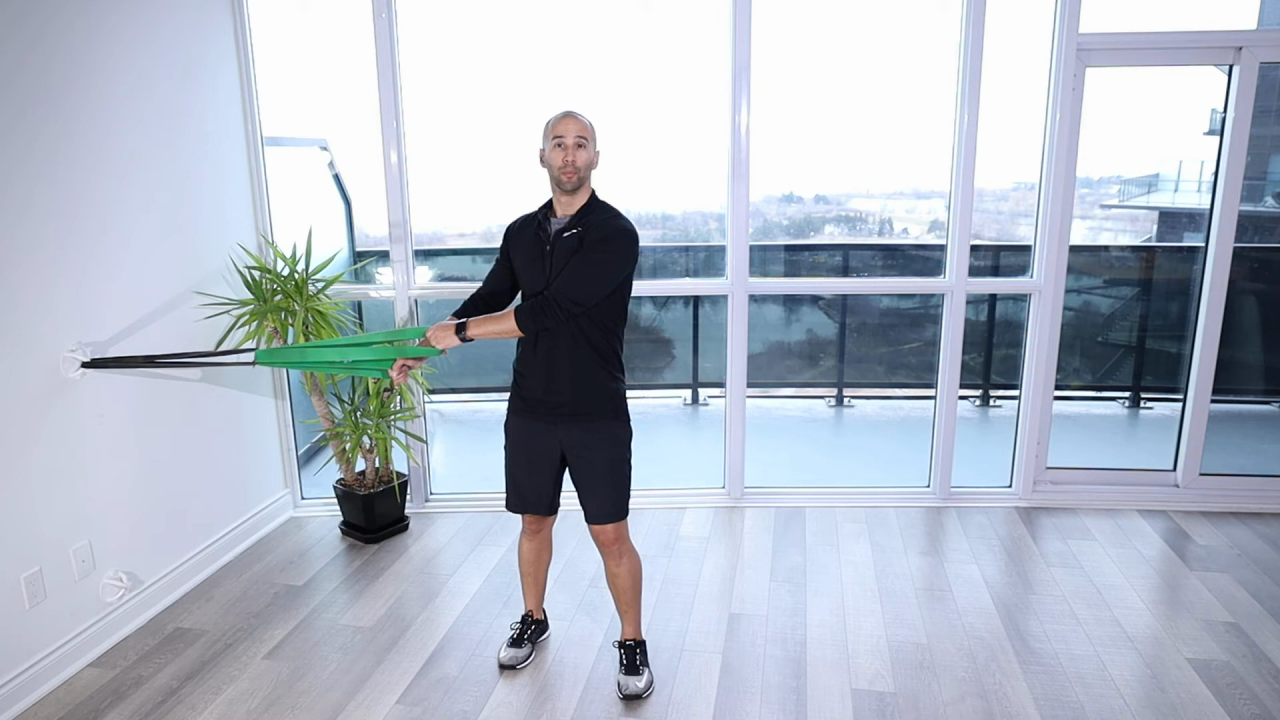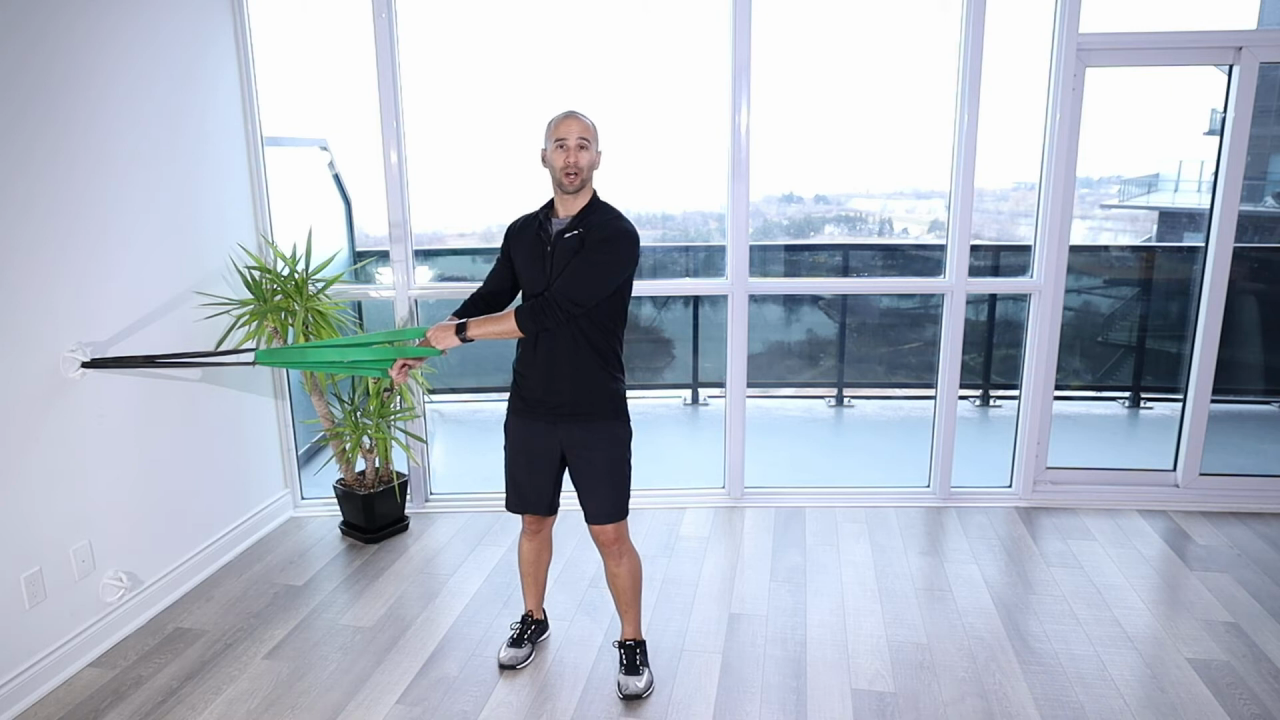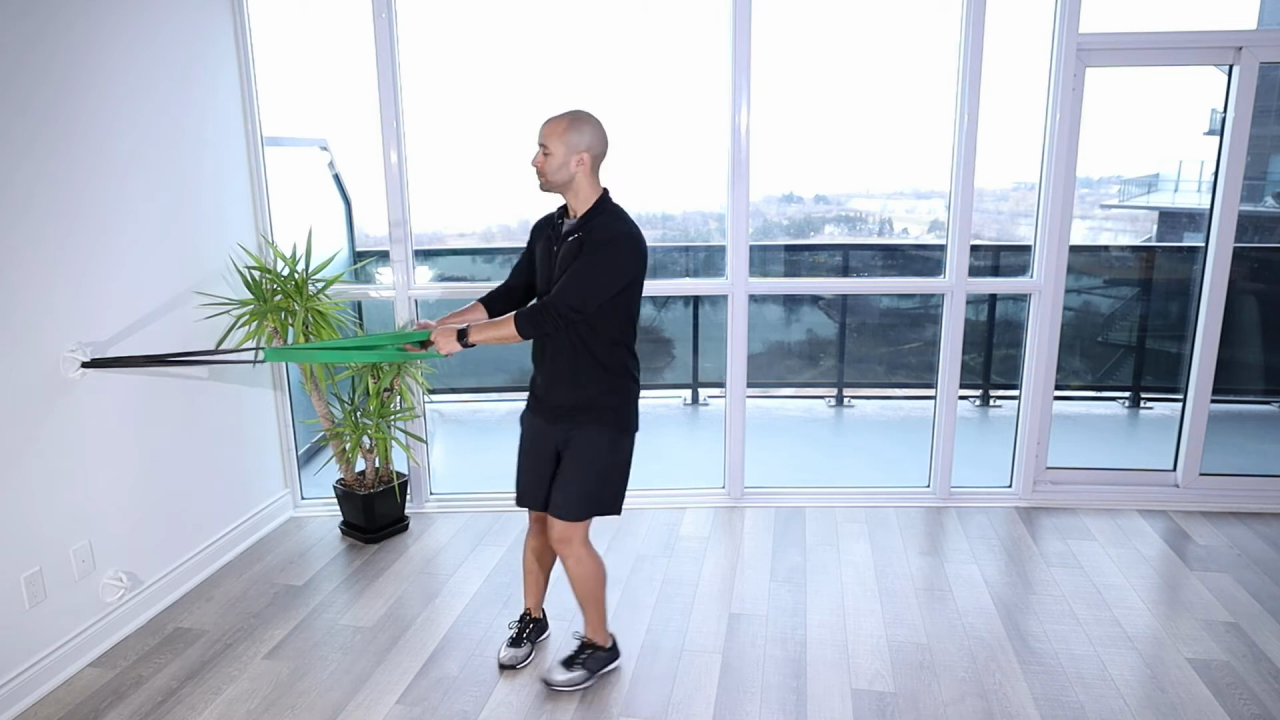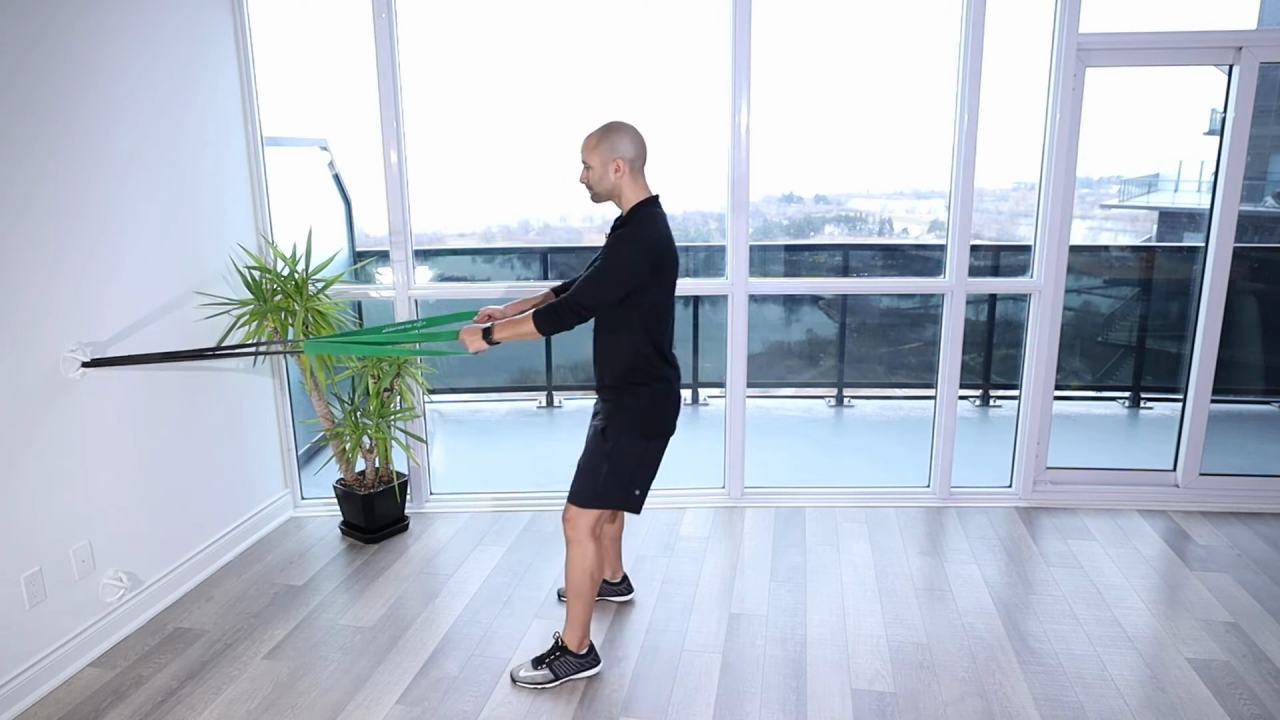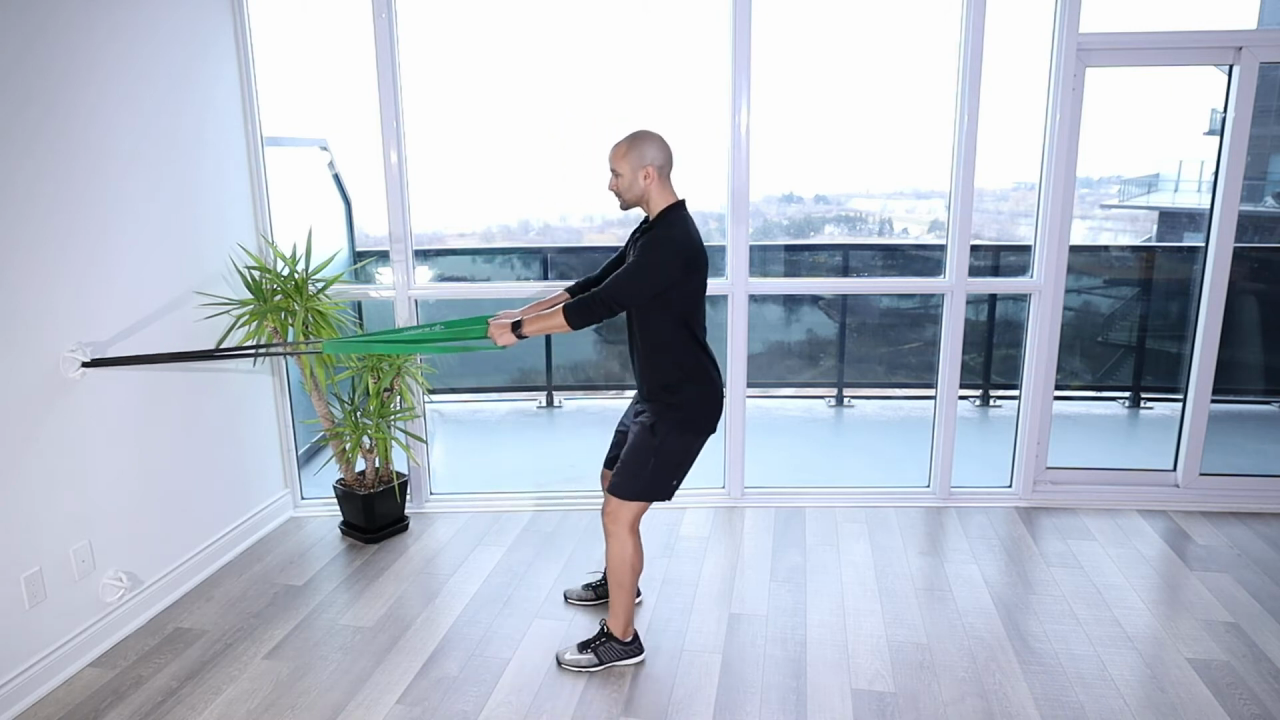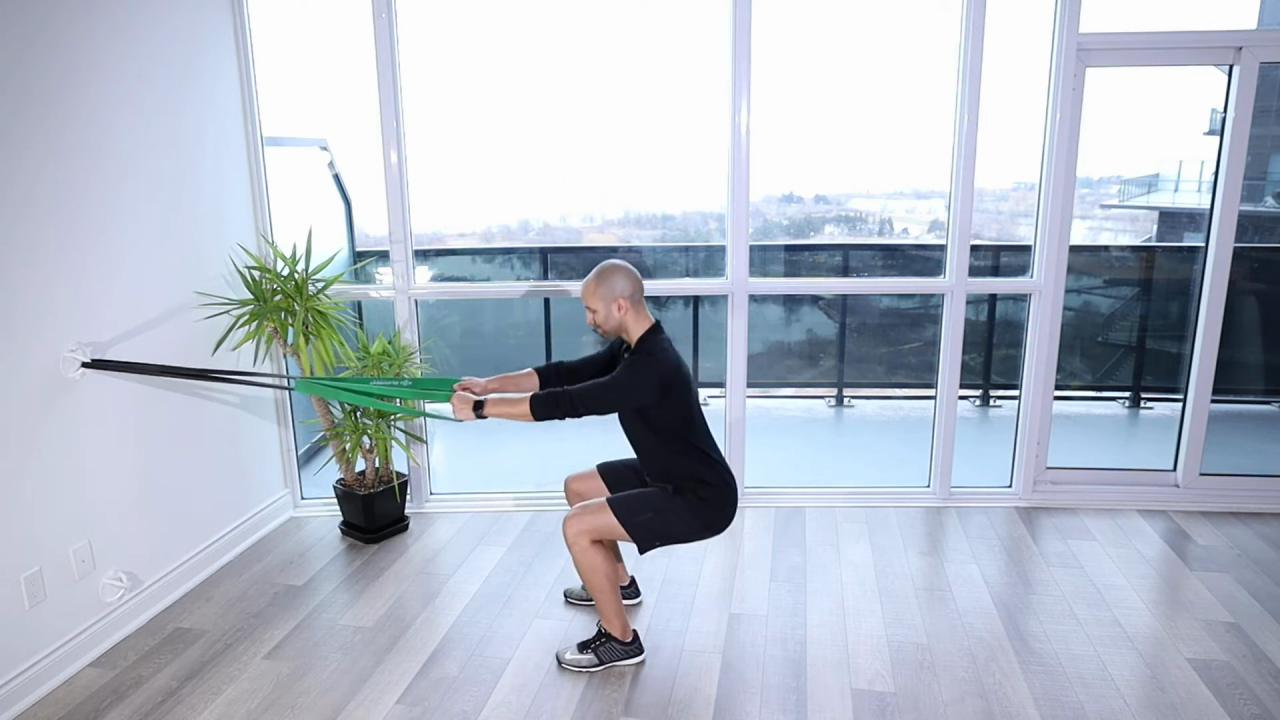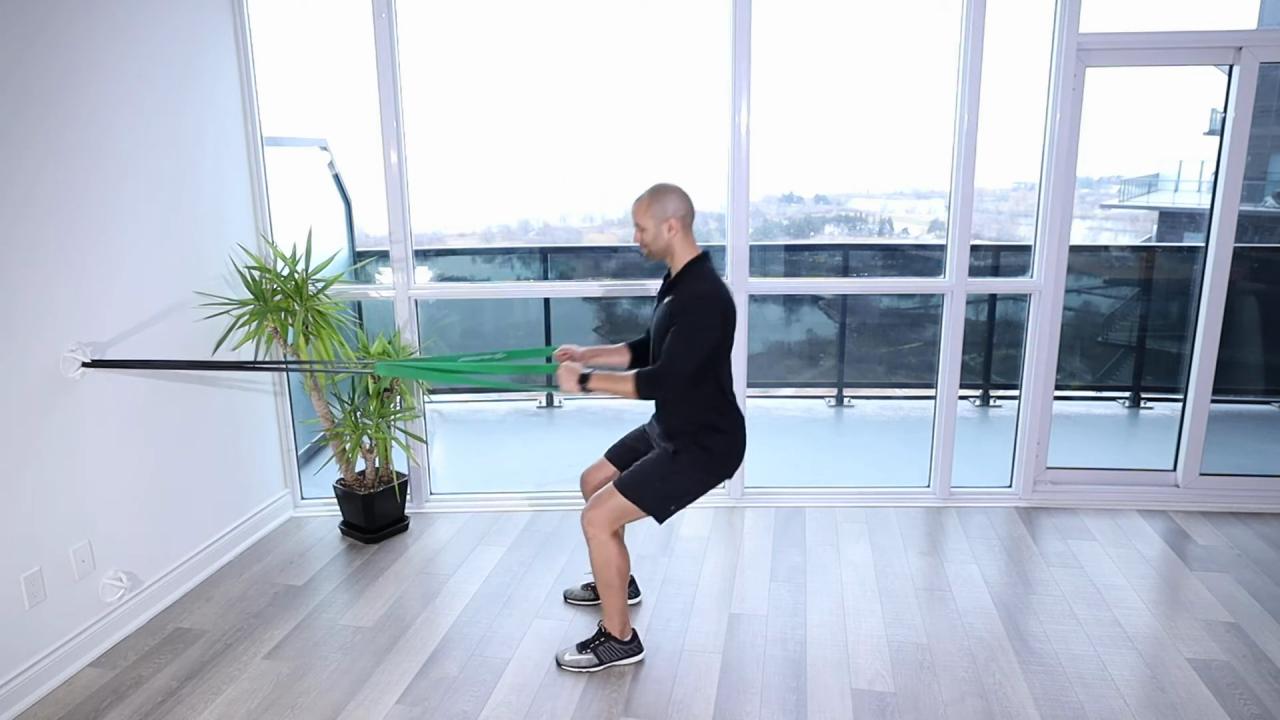
dt=0.7s
person 1, frame 1
left shoulder: (614, 233)
right shoulder: (521, 232)
left elbow: (550, 310)
right elbow: (487, 299)
left wrist: (460, 331)
right wrist: (422, 351)
left hip: (597, 416)
right hip: (531, 411)
left knee: (611, 536)
right knee: (534, 523)
left ankle: (632, 644)
right ankle: (533, 620)
person 1, frame 2
left shoulder: (615, 234)
right shoulder: (522, 233)
left elbow: (550, 311)
right elbow: (488, 298)
left wrist: (460, 331)
right wrist: (426, 348)
left hip: (597, 415)
right hip: (531, 410)
left knee: (611, 536)
right knee: (534, 522)
left ankle: (632, 644)
right ankle: (533, 620)
person 1, frame 3
left shoulder: (618, 238)
right shoulder: (548, 229)
left elbow: (550, 316)
right elbow: (511, 294)
left wrist: (464, 338)
right wrist: (444, 323)
left hip: (601, 413)
right hip: (547, 406)
left knee: (567, 531)
right knee: (540, 521)
left ankle: (599, 644)
right ankle: (532, 619)
person 1, frame 4
left shoulder: (640, 238)
right shoulder: (638, 226)
left elbow: (574, 310)
right elbow: (579, 288)
left wrist: (491, 335)
right wrist: (510, 310)
left hip: (638, 403)
right hip: (628, 393)
left knee: (580, 518)
right knee: (603, 498)
left ankle: (575, 649)
right ankle: (612, 579)
person 1, frame 5
left shoulder: (672, 241)
right shoulder: (652, 233)
left elbow: (602, 304)
right elbow: (595, 285)
left wrist: (521, 329)
right wrist: (523, 314)
left hip: (683, 406)
right hip: (659, 395)
left knee: (618, 513)
right knee: (613, 482)
left ankle: (620, 639)
right ankle: (620, 582)
person 1, frame 6
left shoulder: (651, 368)
right shoulder: (634, 348)
left elbow: (568, 403)
right elbow: (567, 374)
left wrist: (481, 408)
right wrist: (490, 383)
left hip: (700, 500)
right hip: (672, 476)
left knee: (578, 527)
right knee: (578, 487)
left ankle: (619, 640)
right ankle: (619, 582)
person 1, frame 7
left shoulder: (703, 298)
right shoulder: (677, 281)
left elbow: (660, 384)
right elbow: (652, 355)
left wrist: (585, 381)
right wrist: (592, 355)
left hip: (704, 445)
right hip: (670, 428)
left knee: (598, 517)
right knee: (593, 483)
left ankle: (618, 638)
right ankle: (618, 583)
